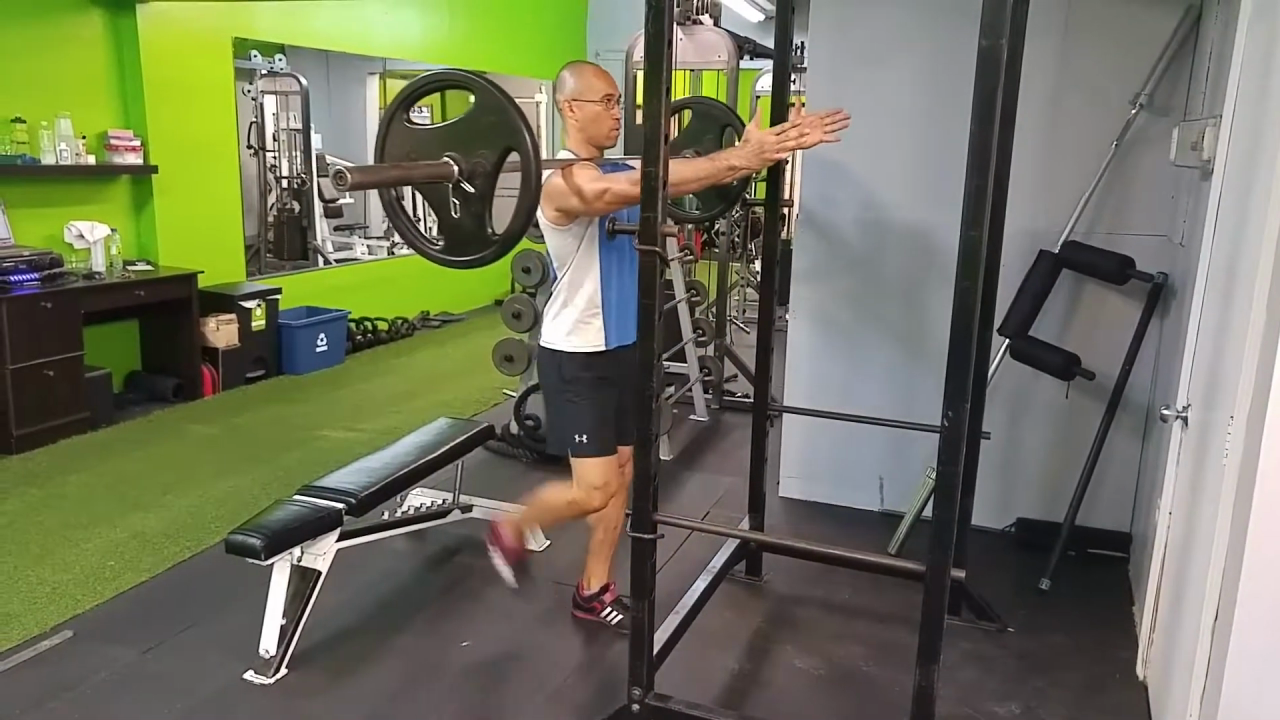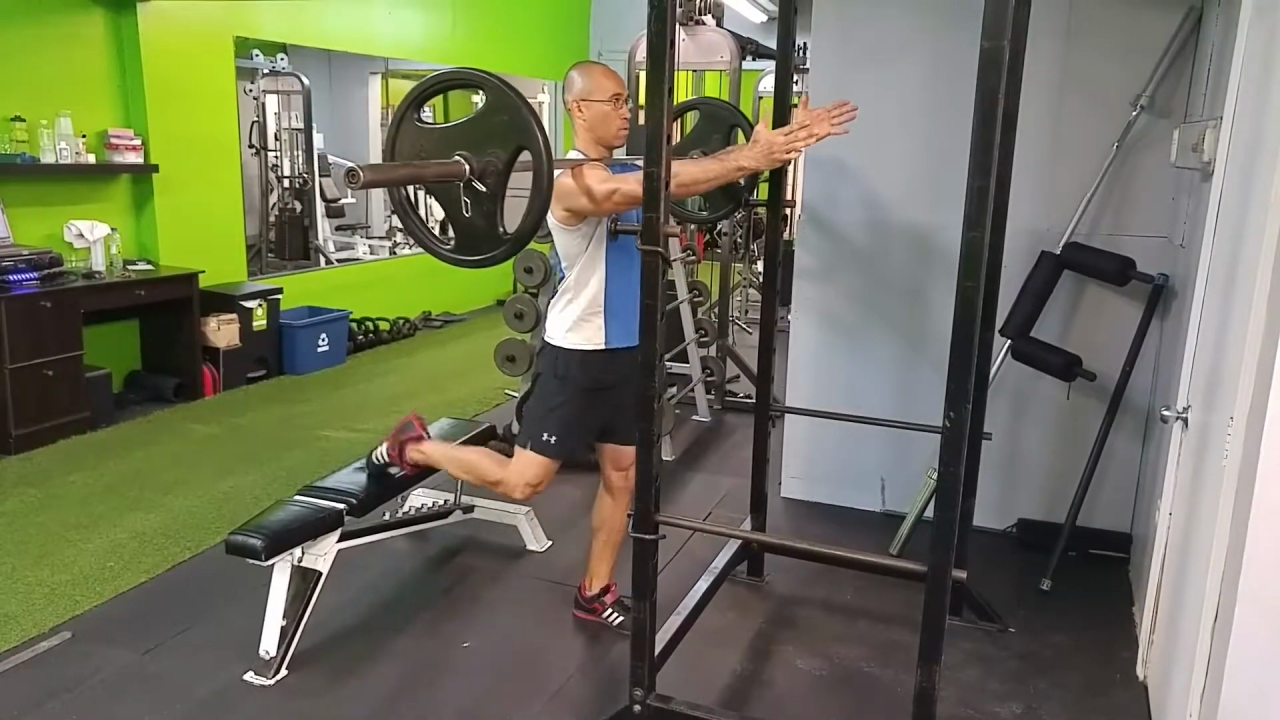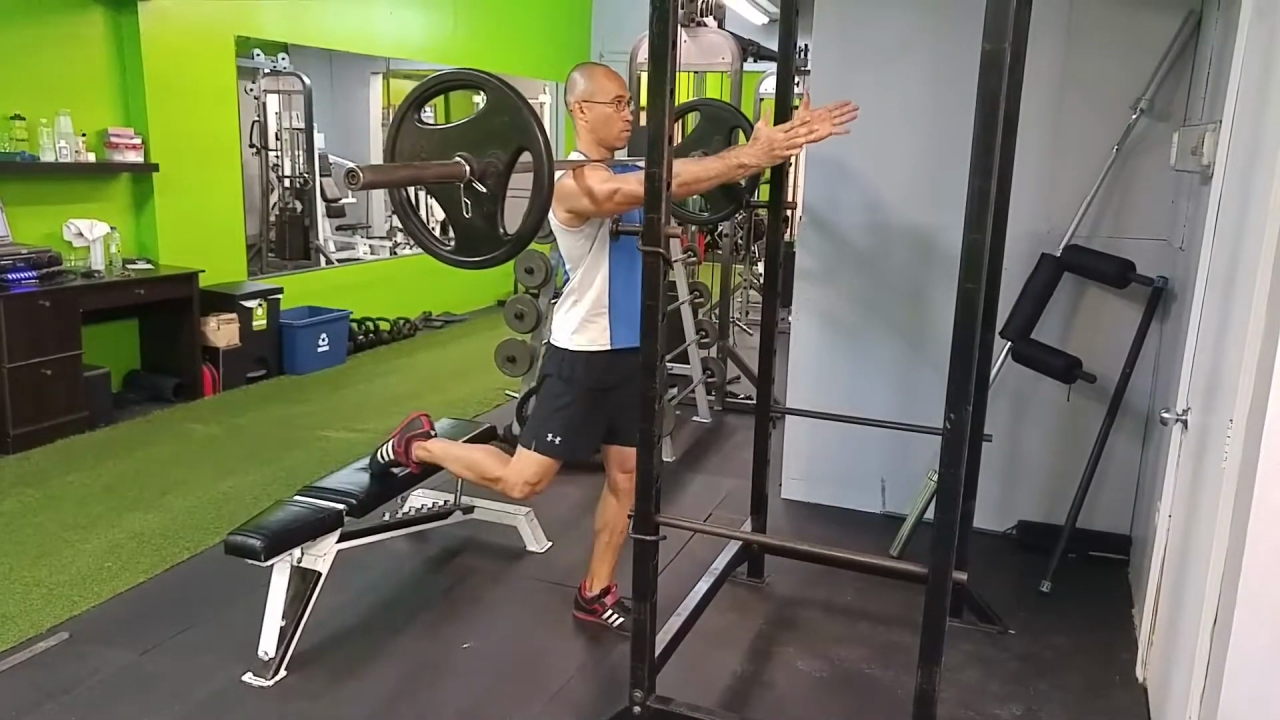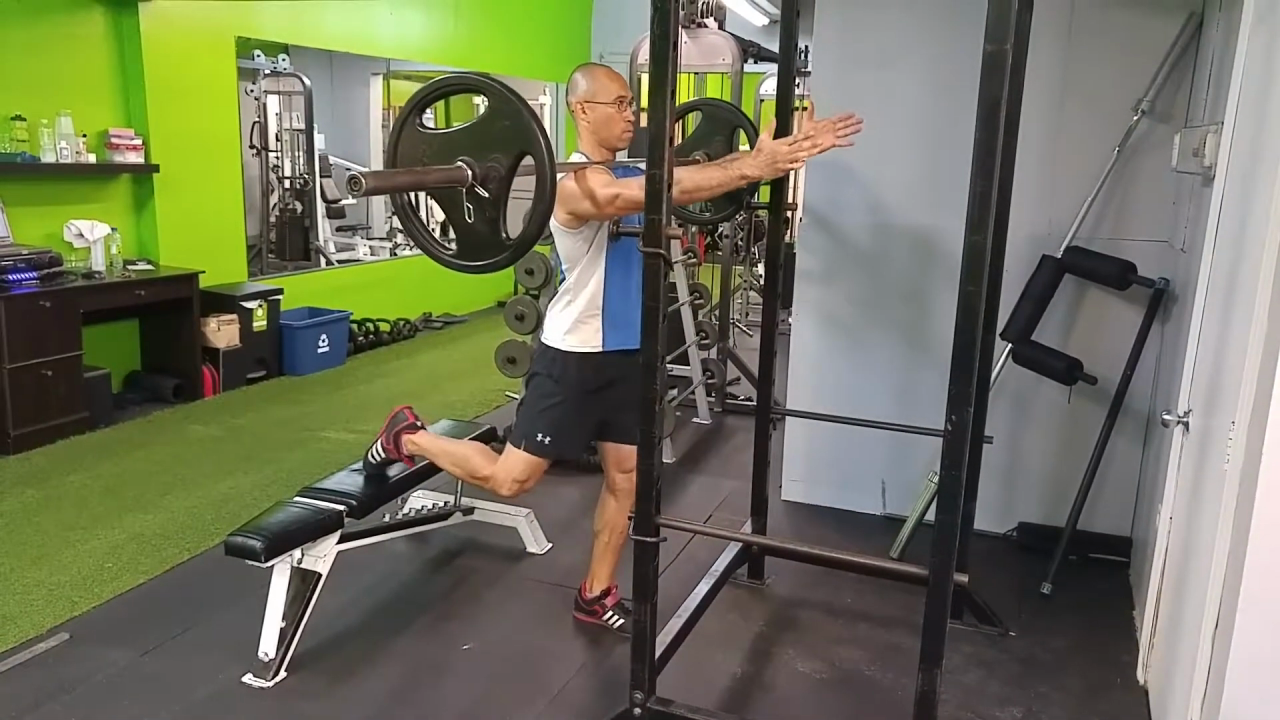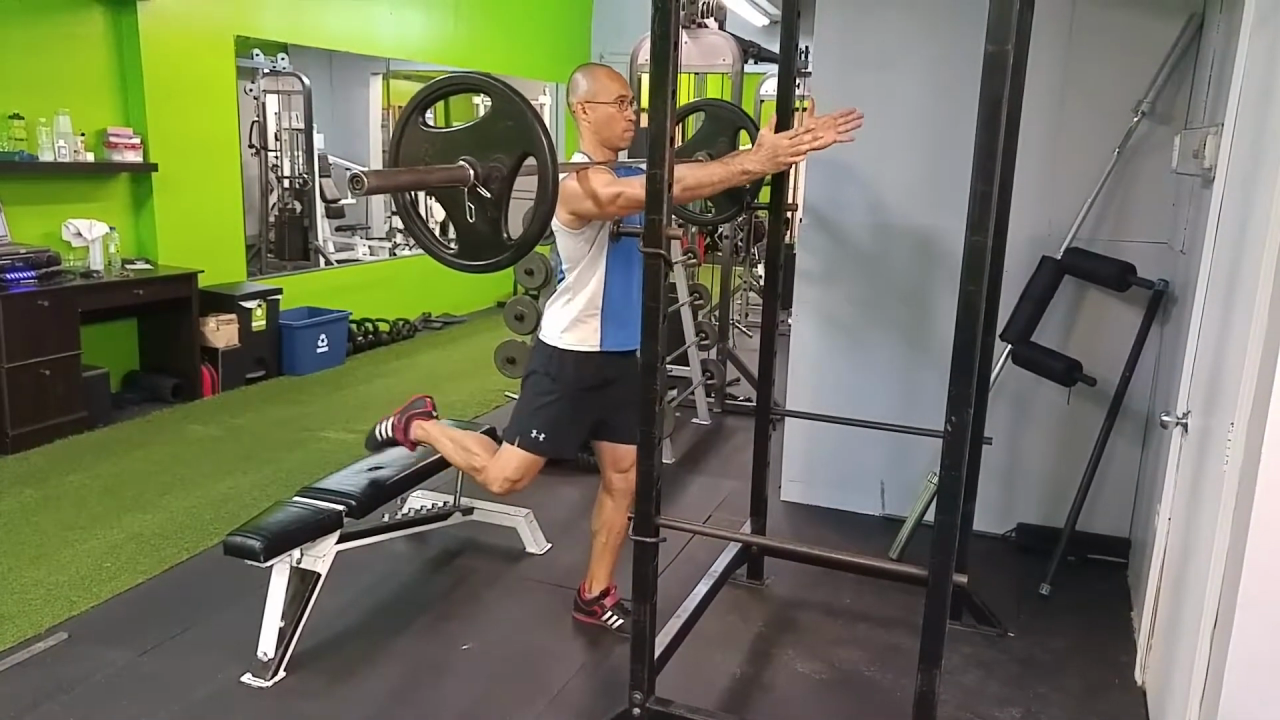
dt=0.3s
person 1, frame 1
left shoulder: (619, 172)
right shoulder: (562, 183)
left elbow: (677, 177)
right elbow: (646, 188)
left wrist: (769, 145)
right wrist: (739, 158)
left hip: (620, 347)
right hip: (575, 354)
left knee: (621, 475)
right knee: (595, 487)
left ankle: (594, 591)
right ankle: (511, 531)
person 1, frame 2
left shoulder: (624, 173)
right shoulder: (576, 182)
left elbow: (675, 180)
left wrist: (786, 141)
right wrist: (749, 160)
left hip: (626, 349)
right hip: (577, 354)
left knee: (622, 476)
right knee: (521, 481)
left ankle: (596, 593)
right ankle: (415, 444)
person 1, frame 3
left shoulder: (627, 172)
right shoulder: (577, 182)
left elbow: (674, 179)
right elbow: (654, 186)
left wrist: (785, 141)
right wrist: (750, 158)
left hip: (629, 351)
right hip: (581, 355)
left knee: (627, 477)
right knee: (521, 479)
left ankle: (596, 594)
right ankle: (416, 444)
person 1, frame 4
left shoulder: (629, 176)
right shoulder: (577, 185)
left elbow: (678, 181)
left wrist: (787, 149)
right wrist: (751, 168)
left hip: (626, 353)
right hip: (573, 356)
left knee: (626, 478)
right knee: (510, 477)
left ankle: (597, 595)
right ankle: (407, 437)
person 1, frame 5
left shoulder: (630, 174)
right shoulder: (579, 184)
left elbow: (676, 183)
left wrist: (786, 146)
right wrist: (751, 163)
left hip: (621, 354)
right hip: (570, 355)
left knee: (624, 477)
right knee: (506, 474)
left ankle: (595, 596)
right ankle: (417, 424)
